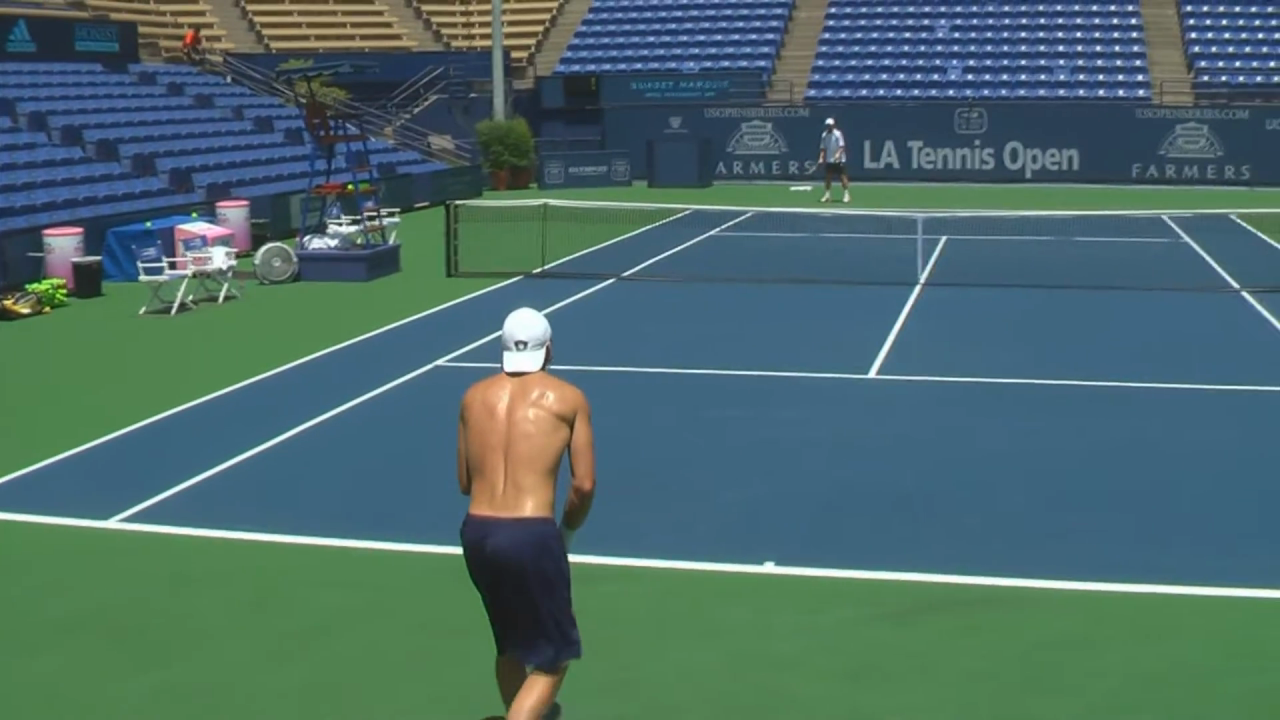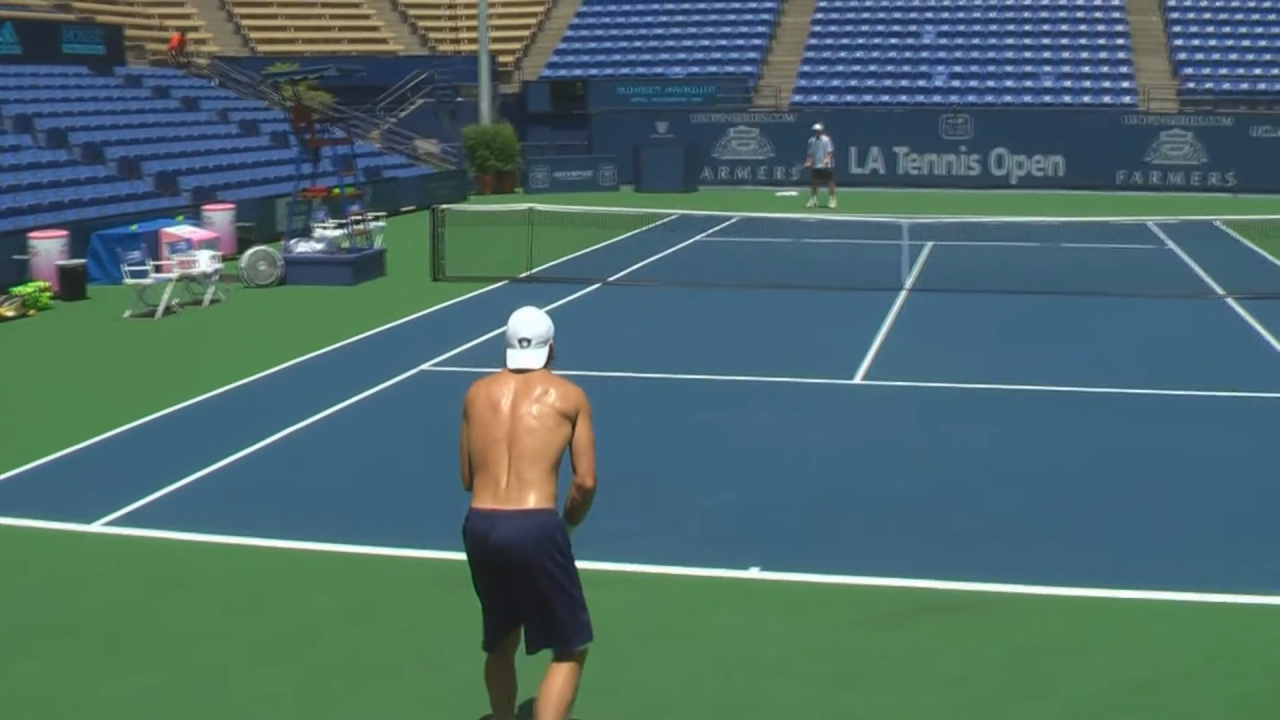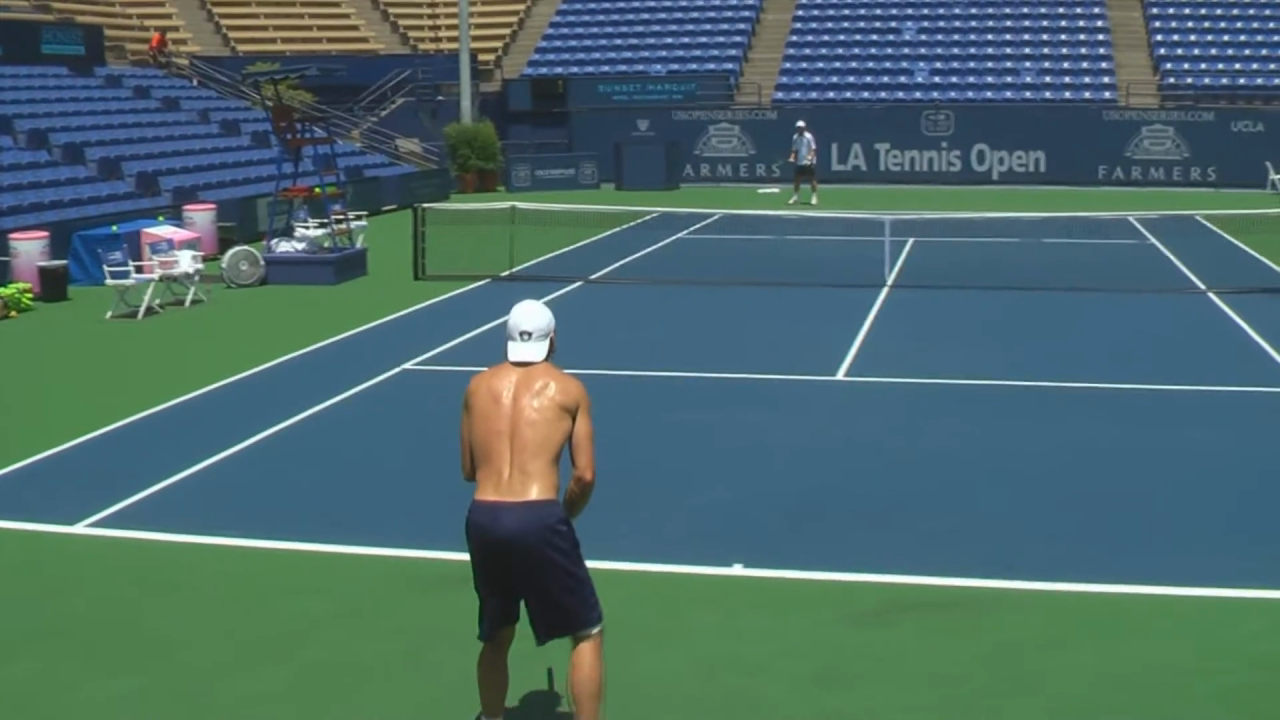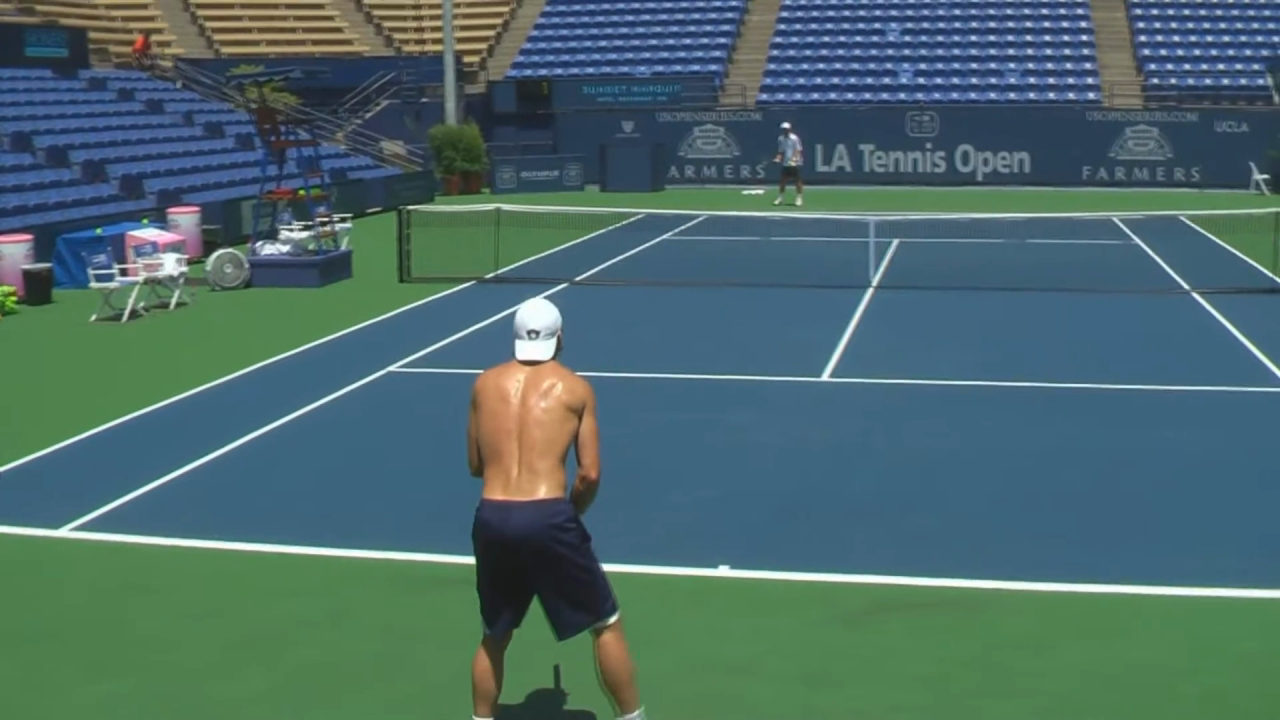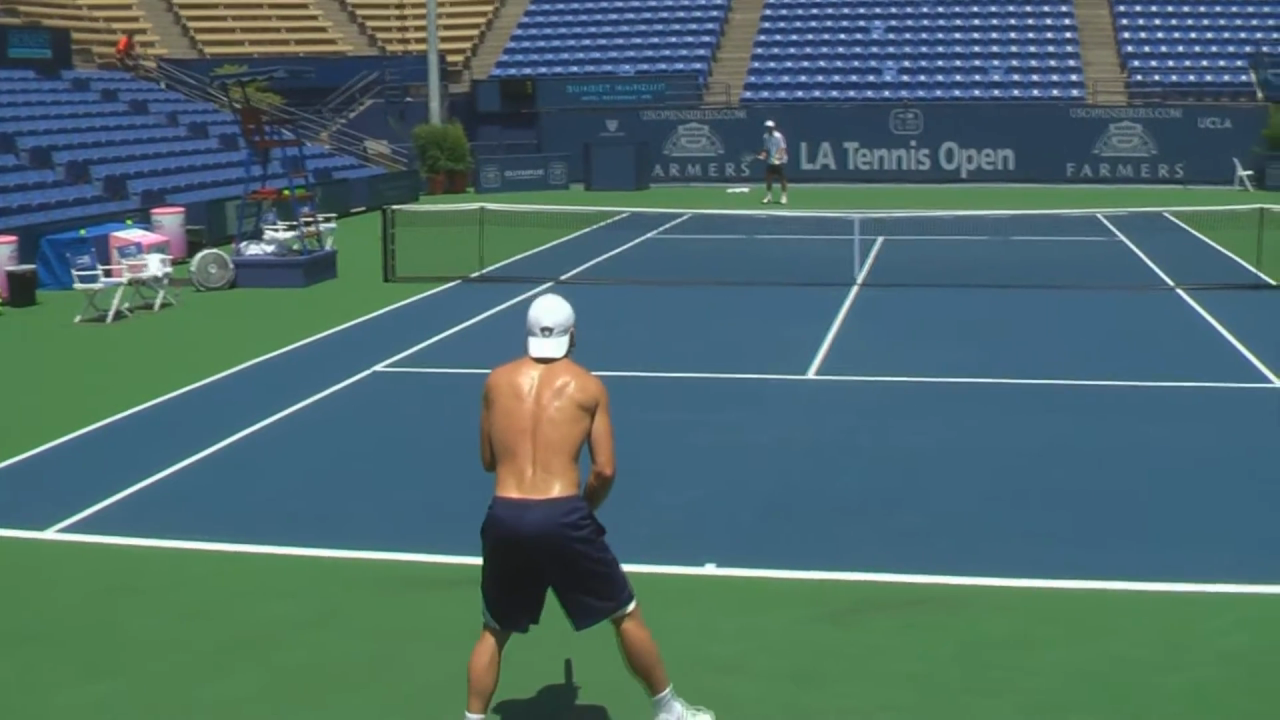
dt=0.4s
person 1, frame 1
left shoulder: (473, 397)
right shoulder: (567, 397)
left elbow: (465, 482)
right elbow: (584, 485)
right wrist: (566, 531)
left hip: (477, 532)
right hip: (531, 534)
left knee: (511, 648)
right knee: (551, 664)
person 1, frame 2
left shoulder: (477, 393)
right shoulder: (569, 396)
right elbow: (586, 482)
right wrist: (568, 524)
left hip: (480, 527)
right hip: (535, 528)
left knee: (501, 645)
right knee: (571, 652)
person 1, frame 3
left shoulder: (478, 385)
right shoulder: (569, 389)
right elbow: (584, 475)
right wrist: (566, 515)
left hip: (482, 519)
right hip: (538, 519)
left knee: (495, 639)
right knee: (587, 634)
person 1, frame 4
left shoulder: (485, 384)
right shoulder: (575, 389)
right elbow: (590, 474)
right wrist: (571, 513)
left hip: (490, 518)
right hip: (547, 518)
left knee: (494, 637)
right knee: (606, 626)
person 1, frame 5
left shoulder: (497, 380)
right shoulder: (588, 386)
right elbow: (605, 470)
left hip: (505, 516)
right hip: (562, 516)
left knee: (494, 630)
right knee: (625, 615)
